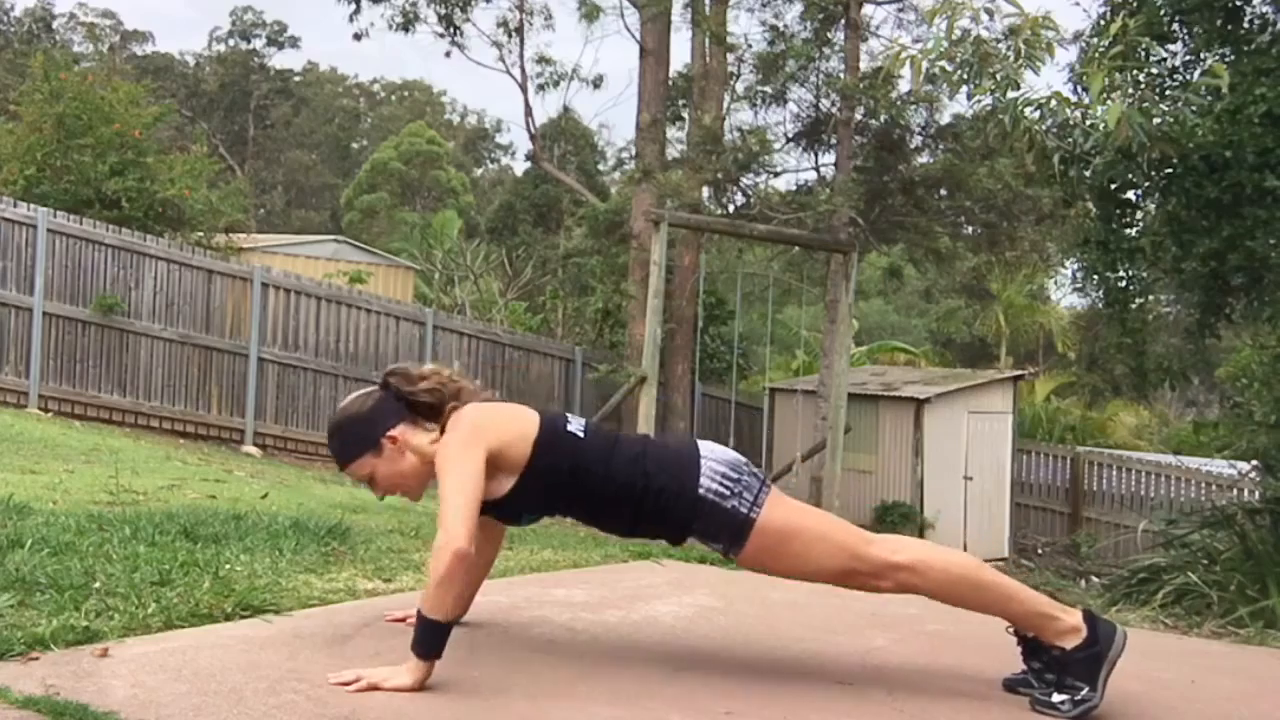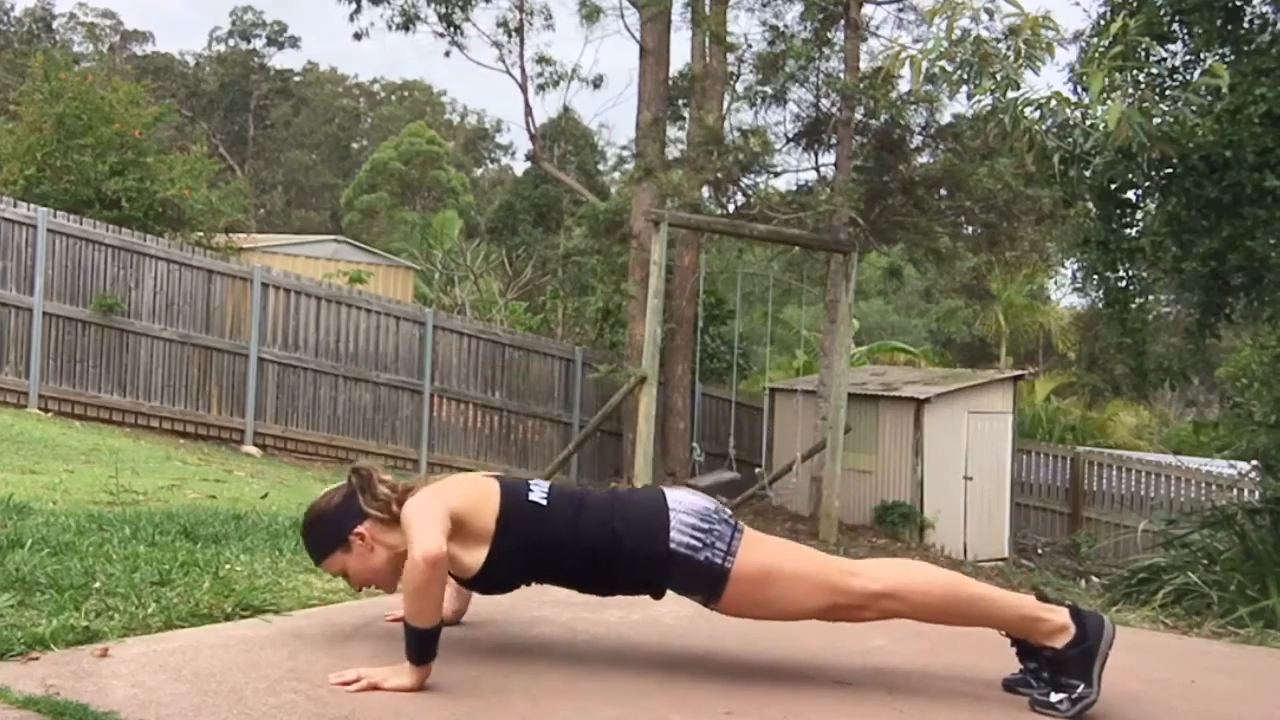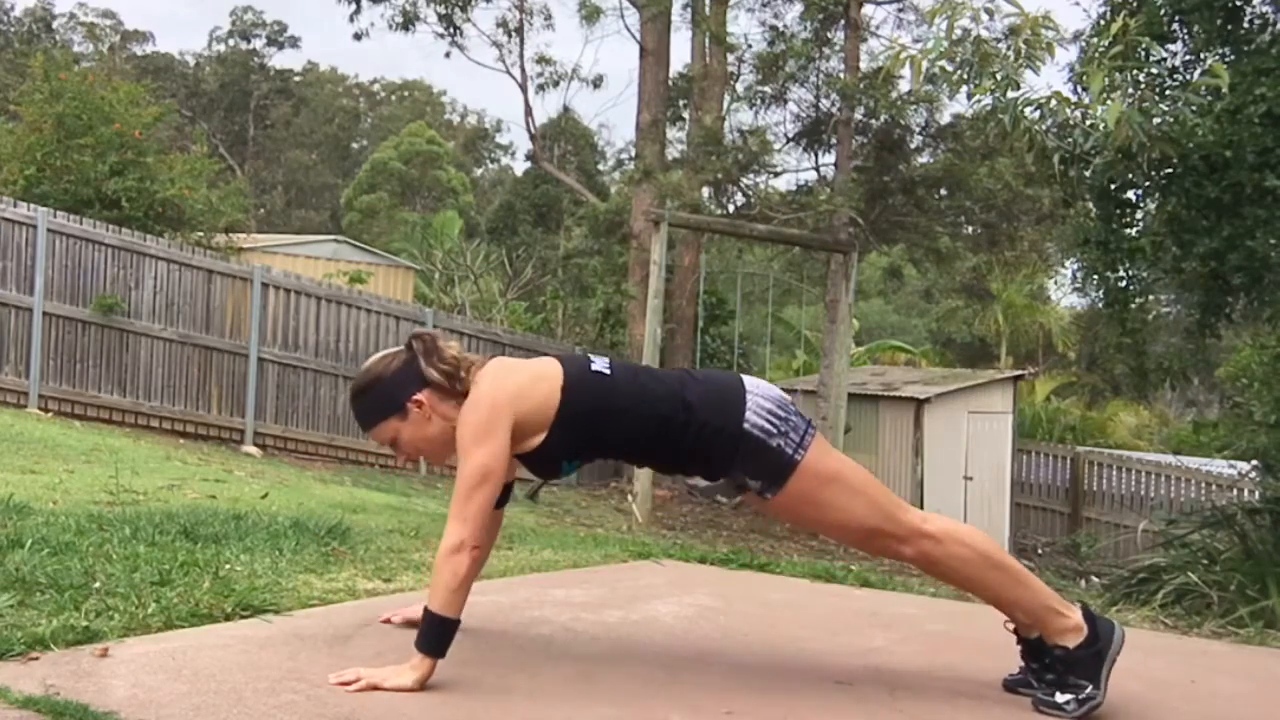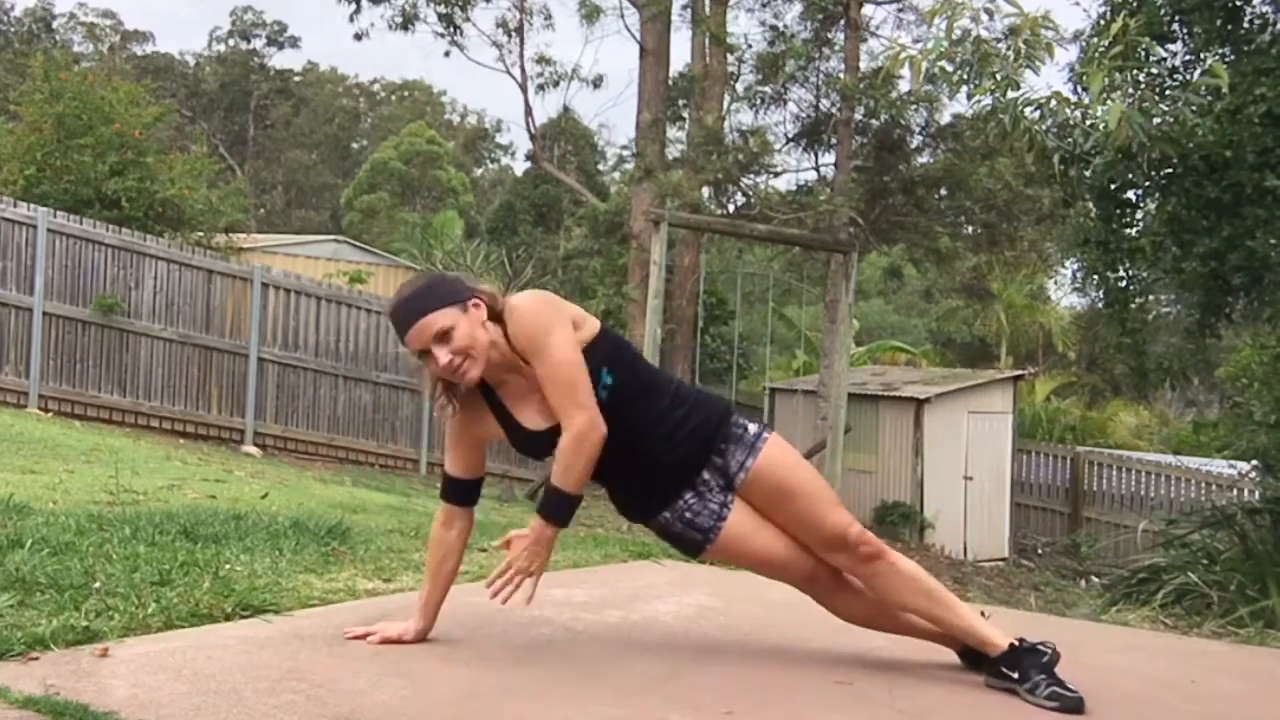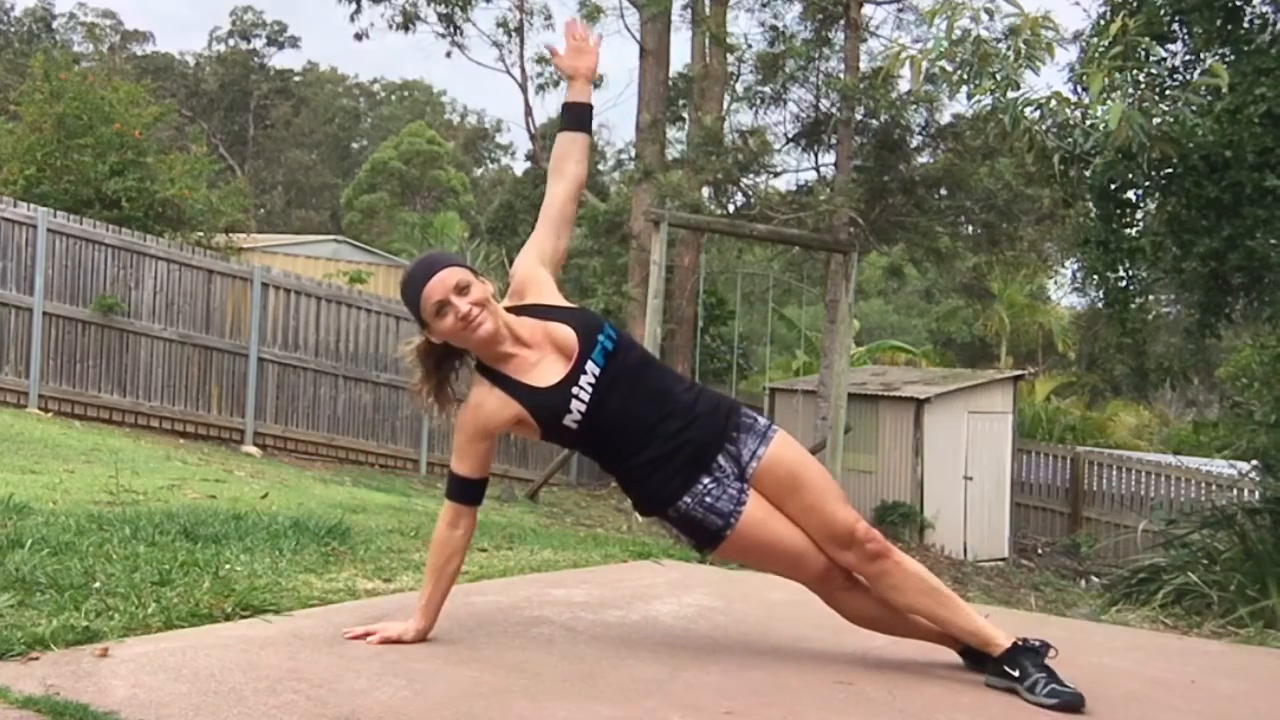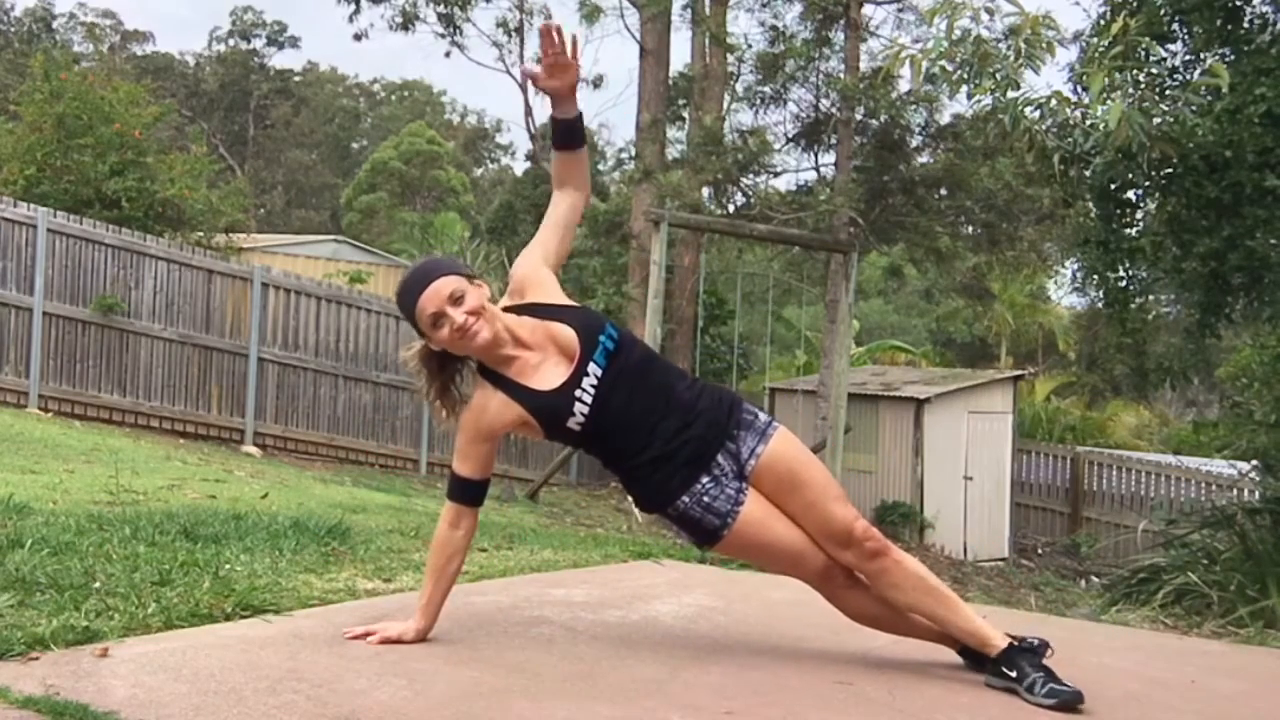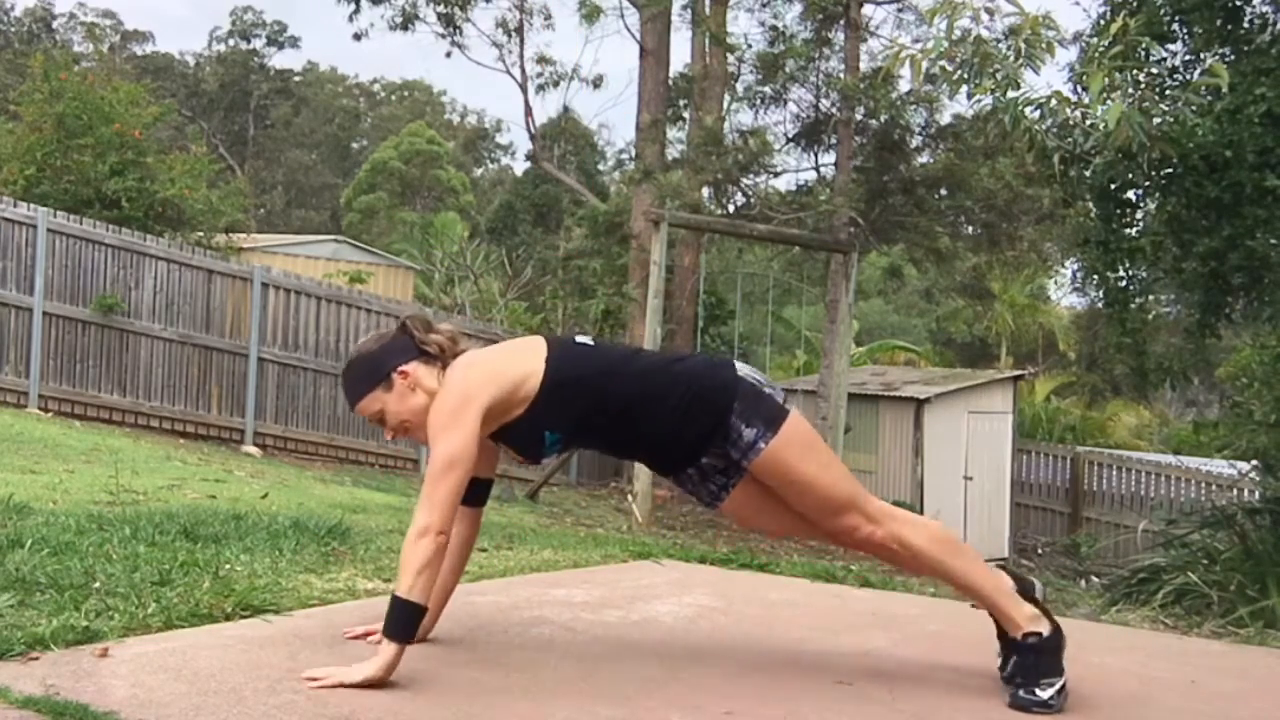
dt=0.7s
person 1, frame 1
left shoulder: (462, 435)
right shoulder: (472, 440)
left elbow: (456, 546)
right elbow: (484, 537)
right wrist: (442, 613)
left hip: (698, 487)
right hip: (686, 487)
left knee: (878, 561)
right knee: (865, 563)
left ankle: (1074, 634)
right ankle: (1046, 633)
person 1, frame 2
left shoulder: (424, 507)
right shoulder: (445, 504)
left elbow: (427, 565)
right wrist: (443, 609)
left hip: (670, 538)
right hip: (658, 530)
left knee: (860, 591)
right knee: (849, 588)
left ankle: (1063, 629)
right ankle: (1039, 622)
person 1, frame 3
left shoulder: (488, 403)
right shoulder: (489, 406)
left elbow: (461, 540)
right elbow: (484, 524)
right wrist: (436, 612)
left hip: (733, 423)
right hip: (713, 427)
left knee: (900, 530)
right knee: (888, 535)
left ankle: (1075, 631)
right ankle: (1046, 634)
person 1, frame 4
left shoulder: (530, 313)
right shoulder: (472, 413)
left elbow: (586, 430)
right elbow: (453, 514)
left wrist: (542, 530)
right wrist: (422, 619)
left hip: (714, 436)
right hip: (666, 497)
left knee: (850, 545)
right knee: (824, 581)
left ankle: (1003, 648)
right ankle: (985, 652)
person 1, frame 5
left shoulder: (529, 286)
right shoulder: (487, 407)
left elbow: (565, 186)
right elbow: (459, 516)
left wrist: (579, 87)
right wrist: (421, 622)
left hip: (725, 427)
right hip: (685, 488)
left knee: (859, 544)
right knee: (833, 578)
left ankle: (1001, 648)
right ankle: (981, 650)
person 1, frame 6
left shoulder: (532, 277)
right shoulder: (482, 391)
left elbow: (572, 188)
right elbow: (461, 507)
left wrist: (564, 101)
right wrist: (421, 619)
left hip: (727, 406)
right hip: (688, 481)
left knee: (863, 549)
right knee: (835, 577)
left ankle: (998, 649)
right ankle: (986, 649)
person 1, frame 7
left shoulder: (463, 384)
right shoulder: (472, 417)
left elbow: (429, 531)
right elbow: (460, 521)
left wrist: (388, 653)
right wrist: (420, 624)
left hip: (722, 402)
right hip: (691, 456)
left knee: (864, 520)
right knee: (843, 533)
left ankle: (1026, 625)
right ankle: (1003, 592)
